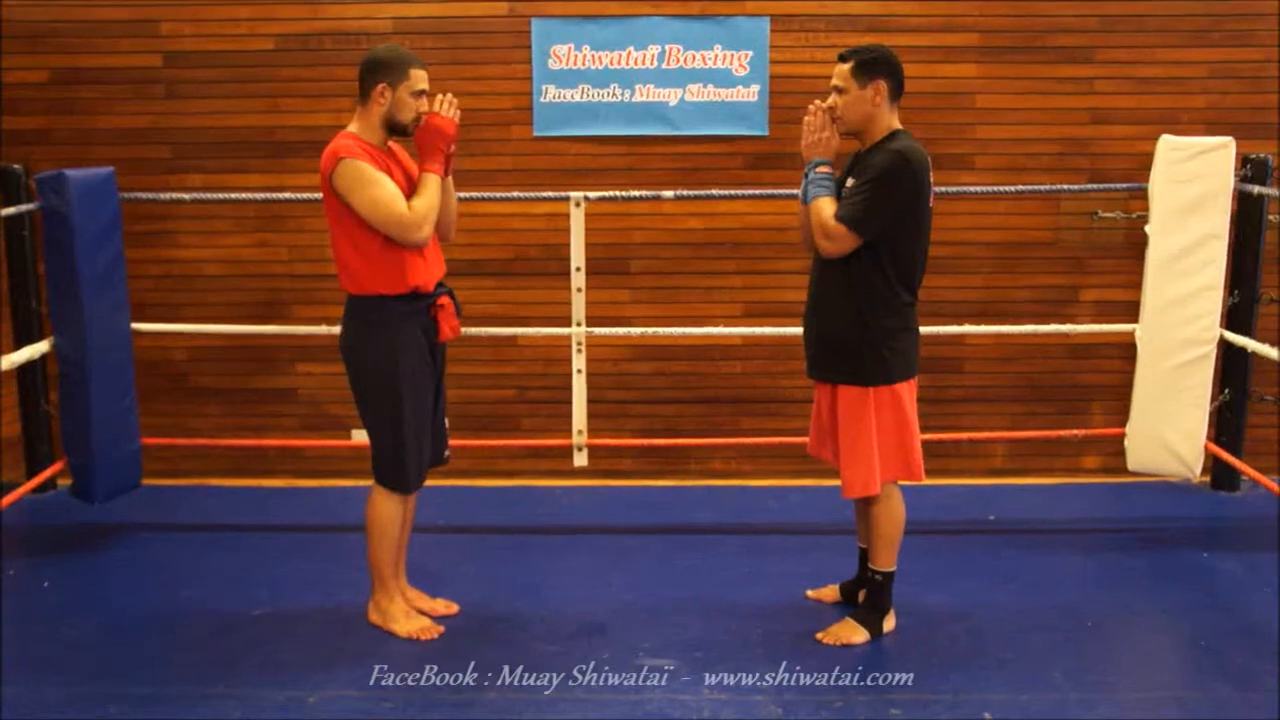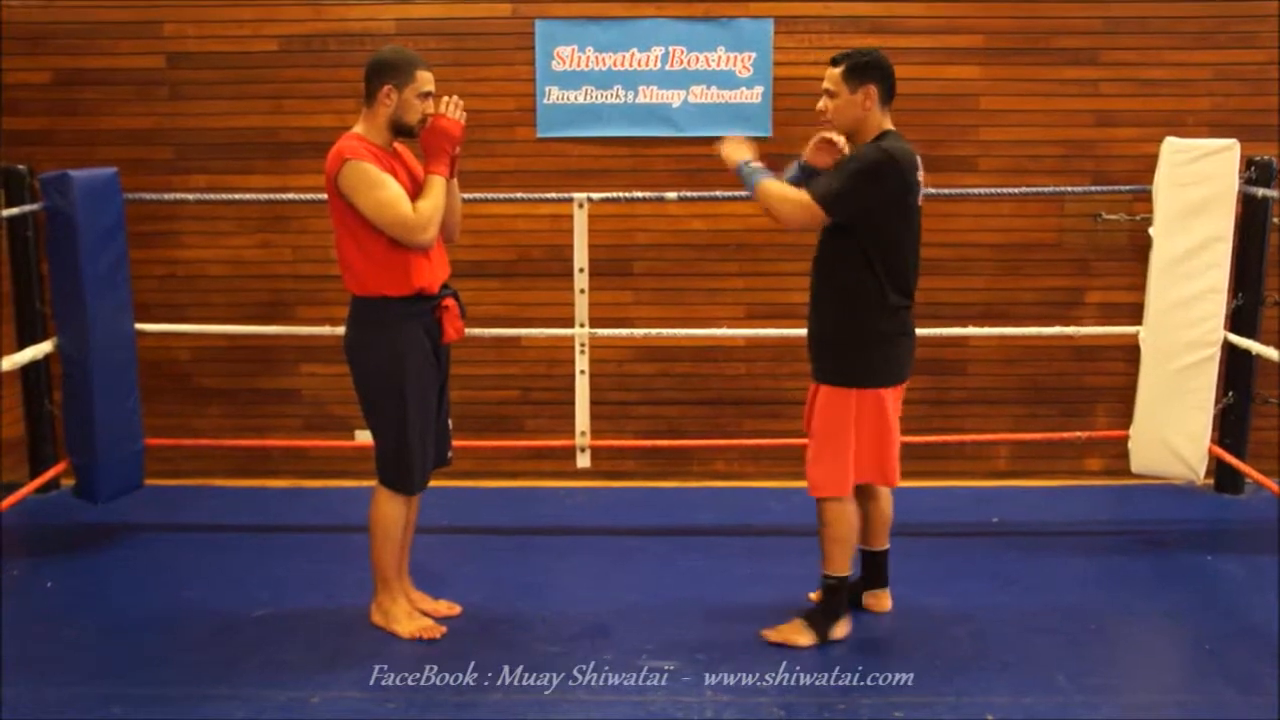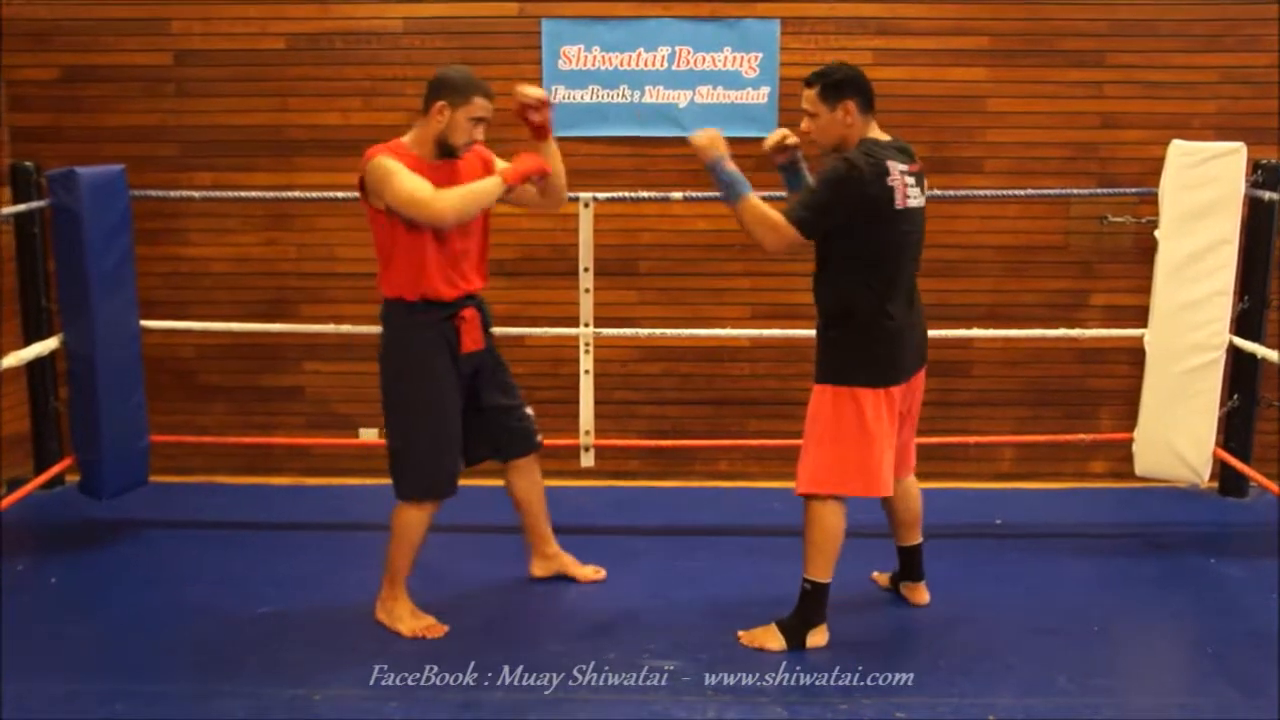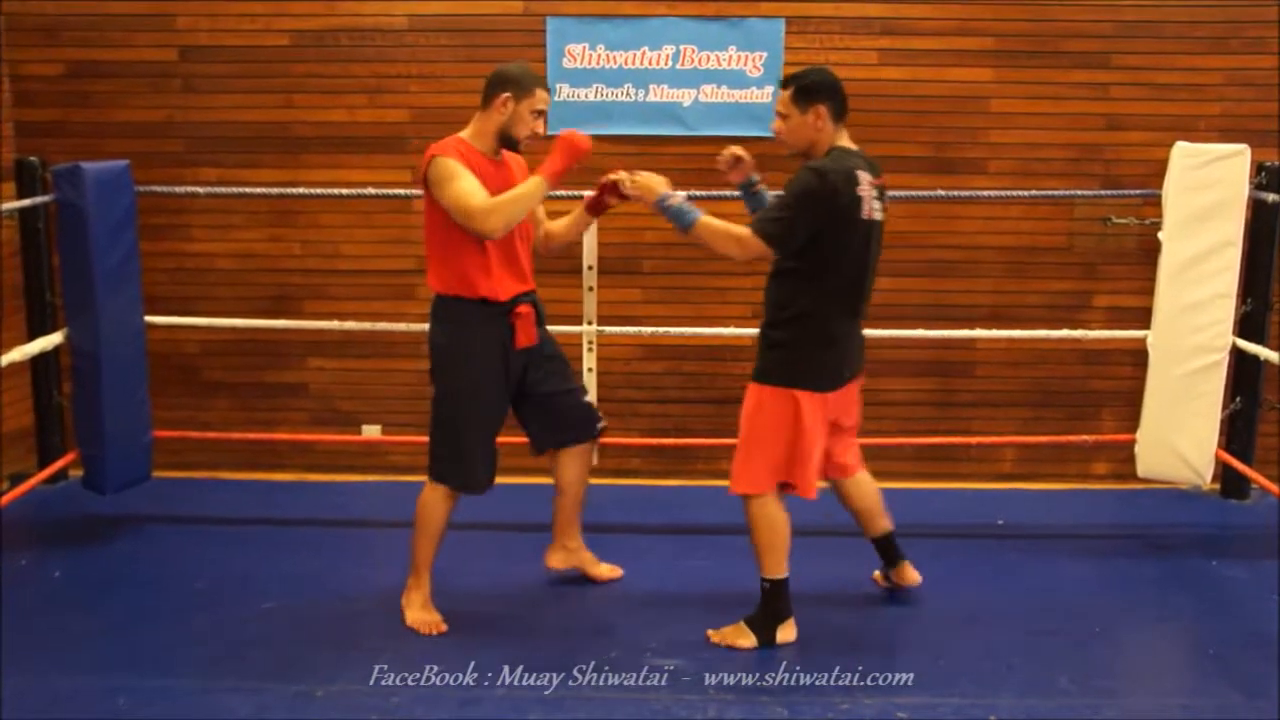
dt=0.7s
person 1, frame 1
left shoulder: (899, 162)
right shoulder: (866, 160)
left elbow: (832, 239)
right elbow: (811, 237)
left wrist: (819, 166)
right wrist: (816, 164)
left hip: (876, 352)
right hip: (847, 346)
left knee: (878, 478)
right knee: (860, 474)
left ankle: (878, 607)
right ankle: (864, 580)
person 1, frame 2
left shoulder: (882, 162)
right shoulder: (870, 161)
left elbow: (794, 214)
right elbow: (807, 210)
left wrist: (746, 163)
right wrist: (813, 169)
left hip: (862, 353)
right hip: (867, 346)
left knee: (834, 481)
right knee: (867, 475)
left ankle: (827, 612)
right ankle: (872, 584)
person 1, frame 3
left shoulder: (852, 172)
right shoulder: (904, 162)
left elbow: (775, 235)
right elbow: (826, 212)
left wrist: (720, 165)
right wrist: (791, 165)
left hip: (858, 358)
right hip: (902, 348)
left knee: (823, 484)
right knee: (894, 467)
left ankle: (809, 619)
right ankle: (910, 577)
person 1, frame 4
left shoulder: (824, 180)
right shoulder: (861, 174)
left elbow: (746, 246)
left wrist: (666, 201)
right wrist: (750, 183)
left hip: (798, 356)
right hip: (837, 350)
left knee: (760, 484)
right knee: (842, 463)
left ankle: (774, 617)
right ankle: (895, 563)
person 2, frame 1
left shoulder: (393, 152)
right shoulder: (349, 159)
left elbow: (443, 230)
right elbow: (413, 230)
left wrist: (441, 157)
right wrist: (431, 158)
left hip: (419, 317)
right hip: (384, 324)
left knee: (415, 464)
right knee: (396, 469)
left ankle: (399, 584)
right ankle: (383, 601)
person 2, frame 2
left shoulder: (400, 152)
right shoulder: (355, 161)
left elbow: (447, 232)
right elbow: (418, 232)
left wrist: (446, 159)
right wrist: (438, 159)
left hip: (423, 319)
right hip: (387, 325)
left knee: (418, 467)
right knee: (400, 472)
left ankle: (401, 585)
right ankle: (385, 602)
person 2, frame 3
left shoulder: (472, 160)
right shoulder: (384, 165)
left elbow: (550, 199)
right elbow: (441, 211)
left wrist: (541, 131)
right wrist: (509, 176)
left hip: (467, 323)
right hip: (417, 331)
left knee: (520, 443)
right knee: (426, 479)
left ankle: (546, 554)
right ankle: (392, 598)
person 2, frame 4
left shoulder: (513, 164)
right shoulder: (447, 160)
left elbow: (543, 239)
right elbow: (491, 221)
left wrist: (595, 206)
right wrist: (554, 167)
left hip: (521, 318)
right hip: (469, 325)
left knee: (576, 429)
right knee: (453, 470)
left ankle: (568, 546)
right ankle: (416, 588)
